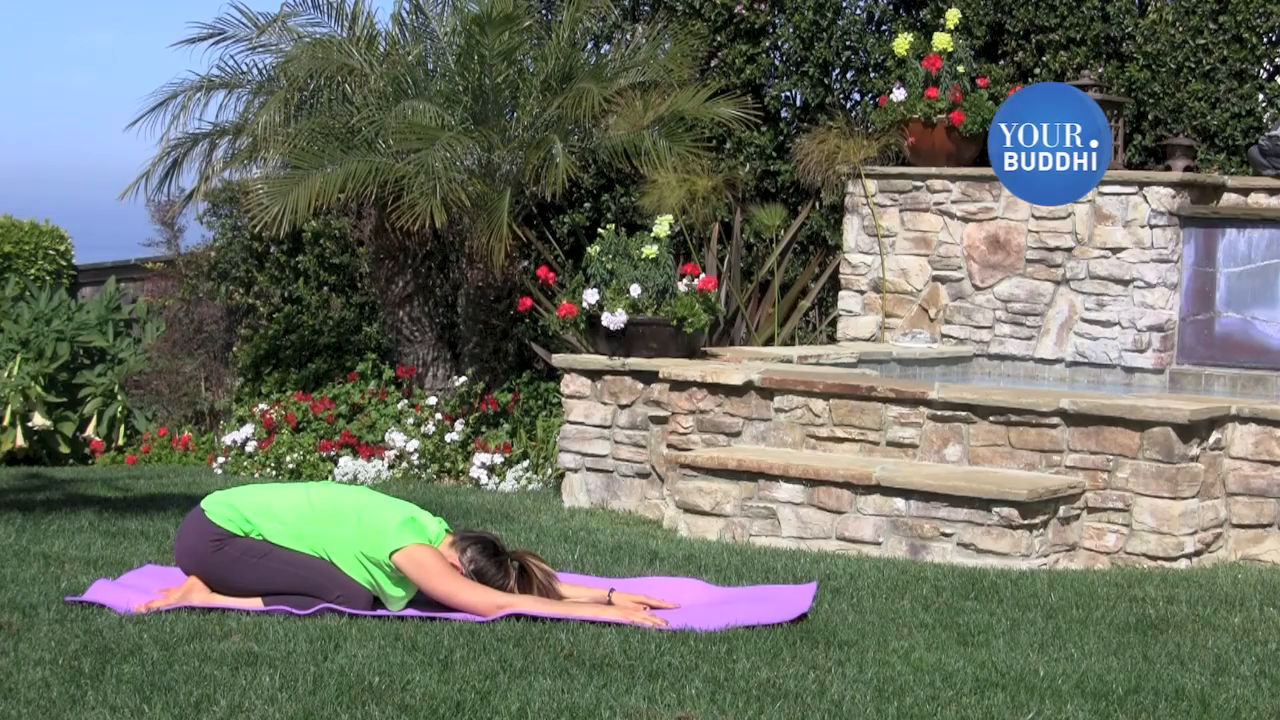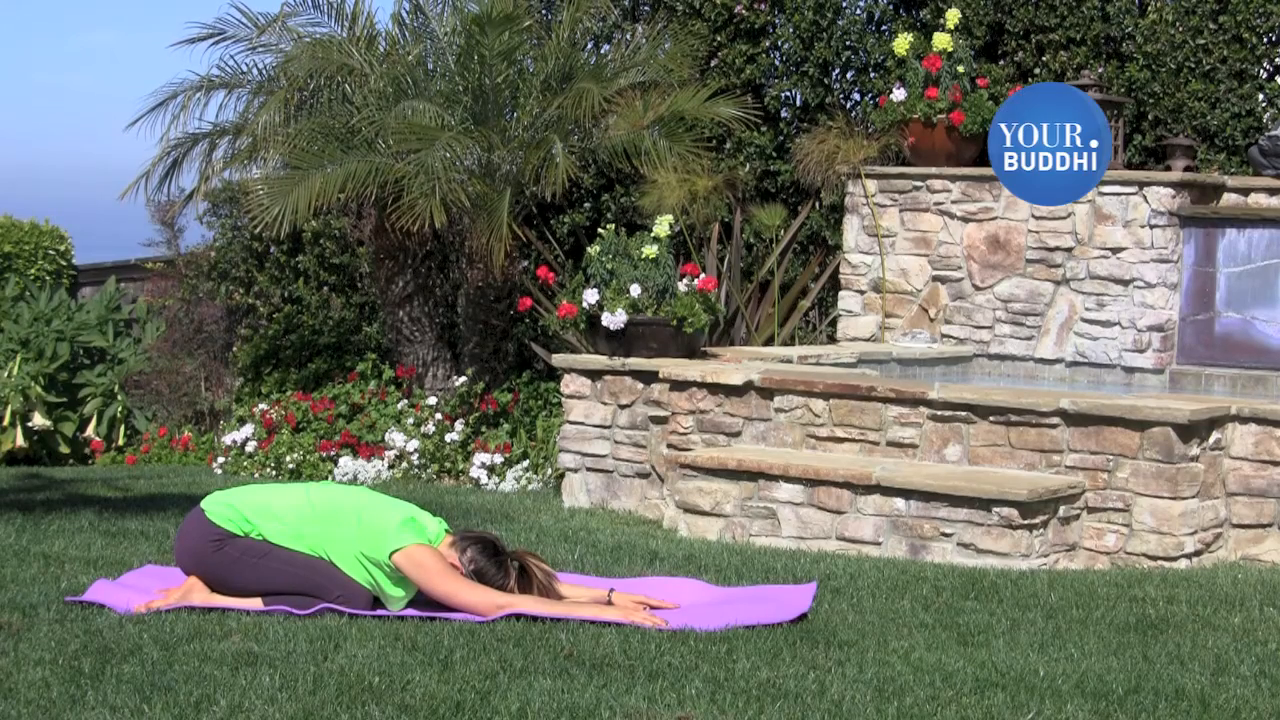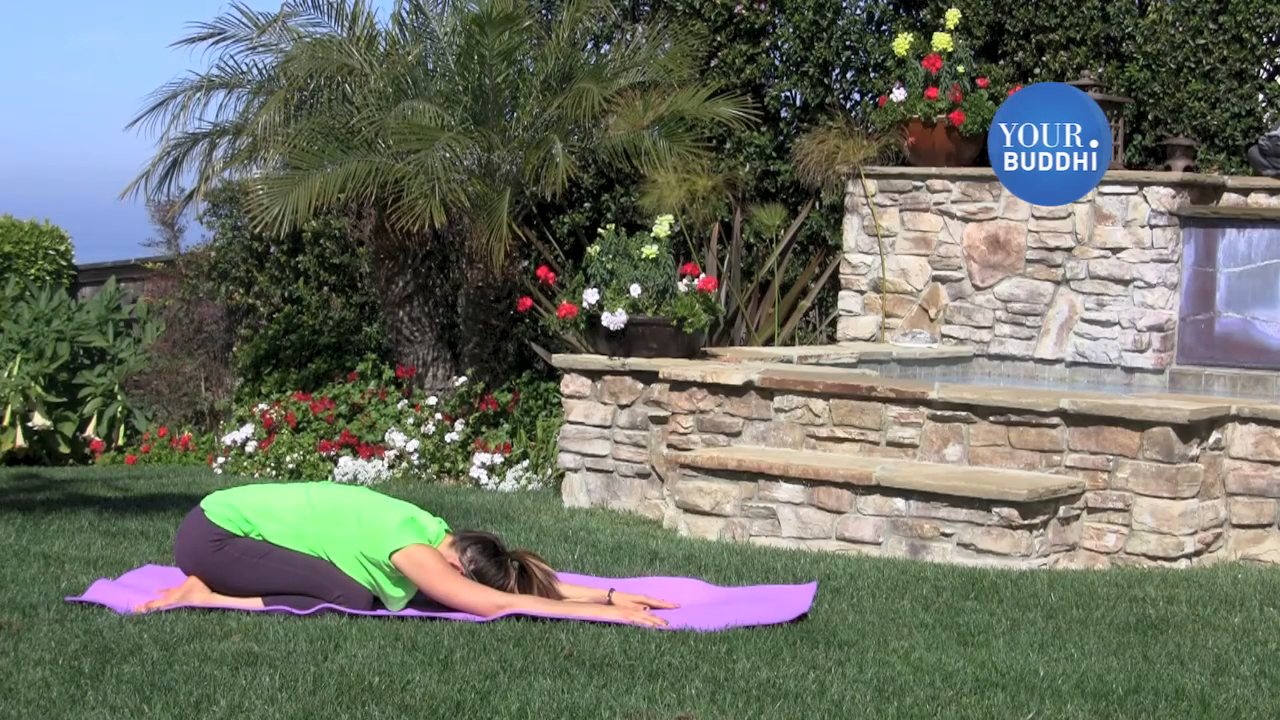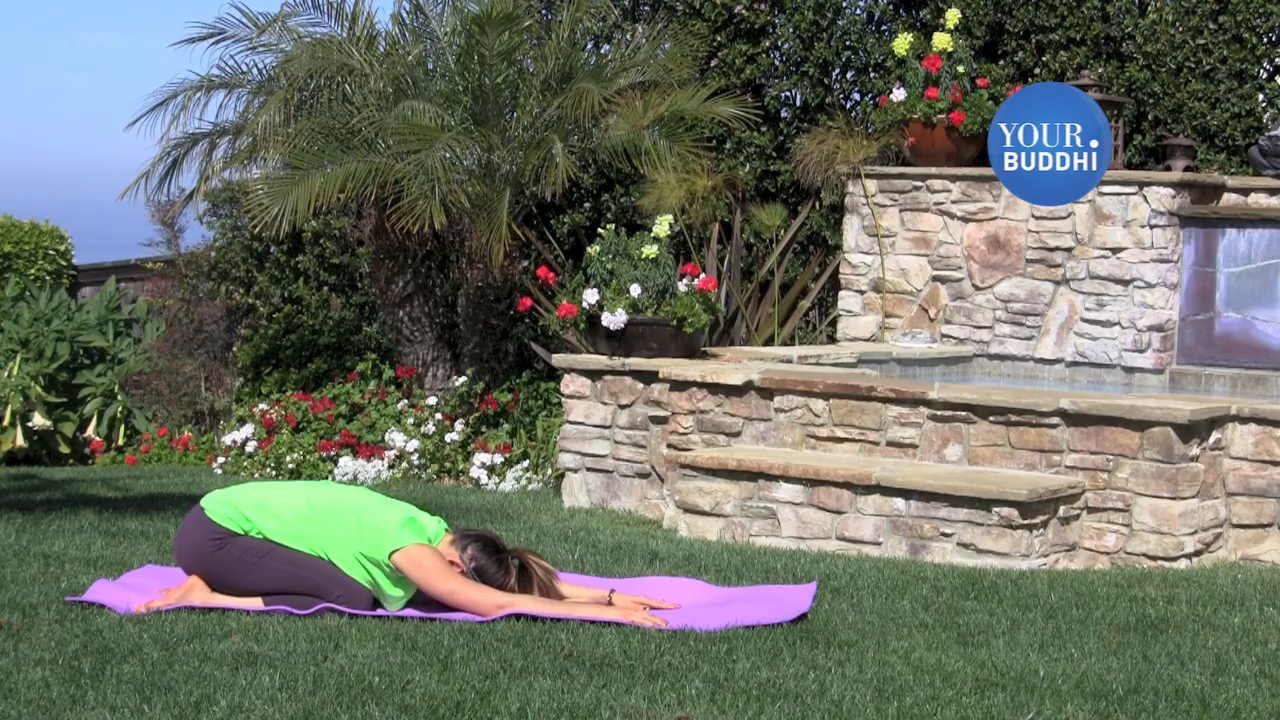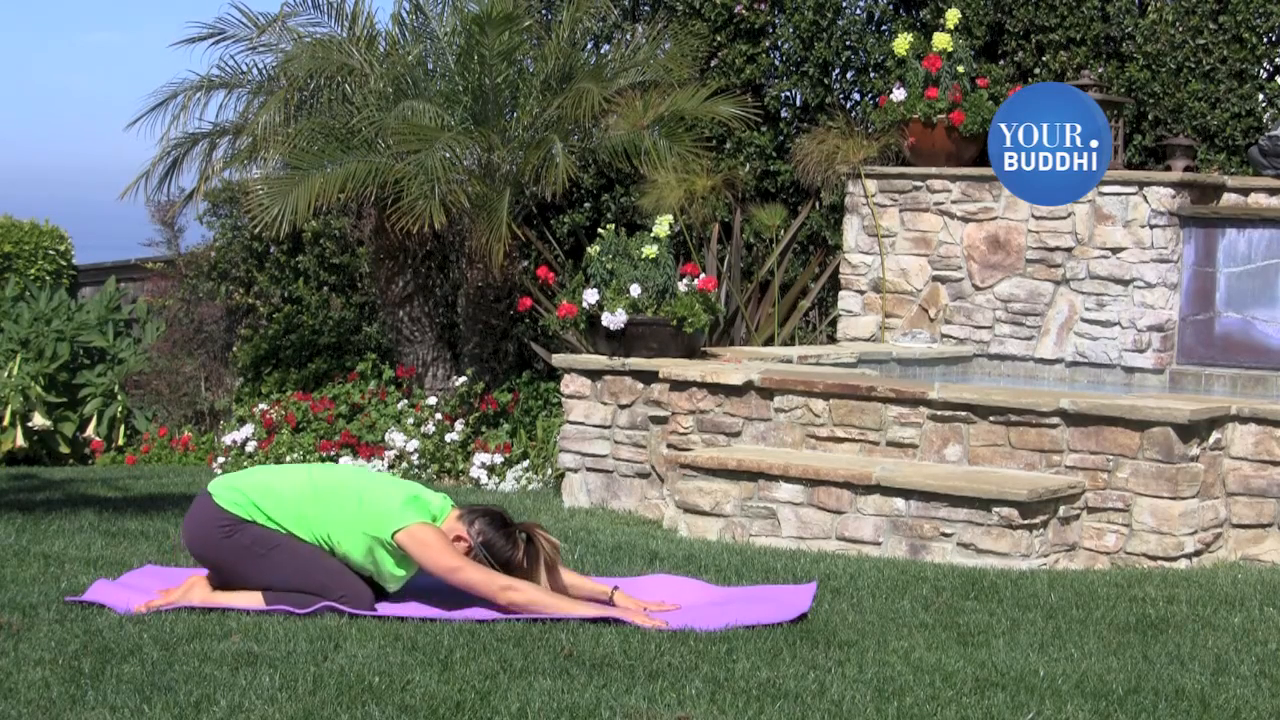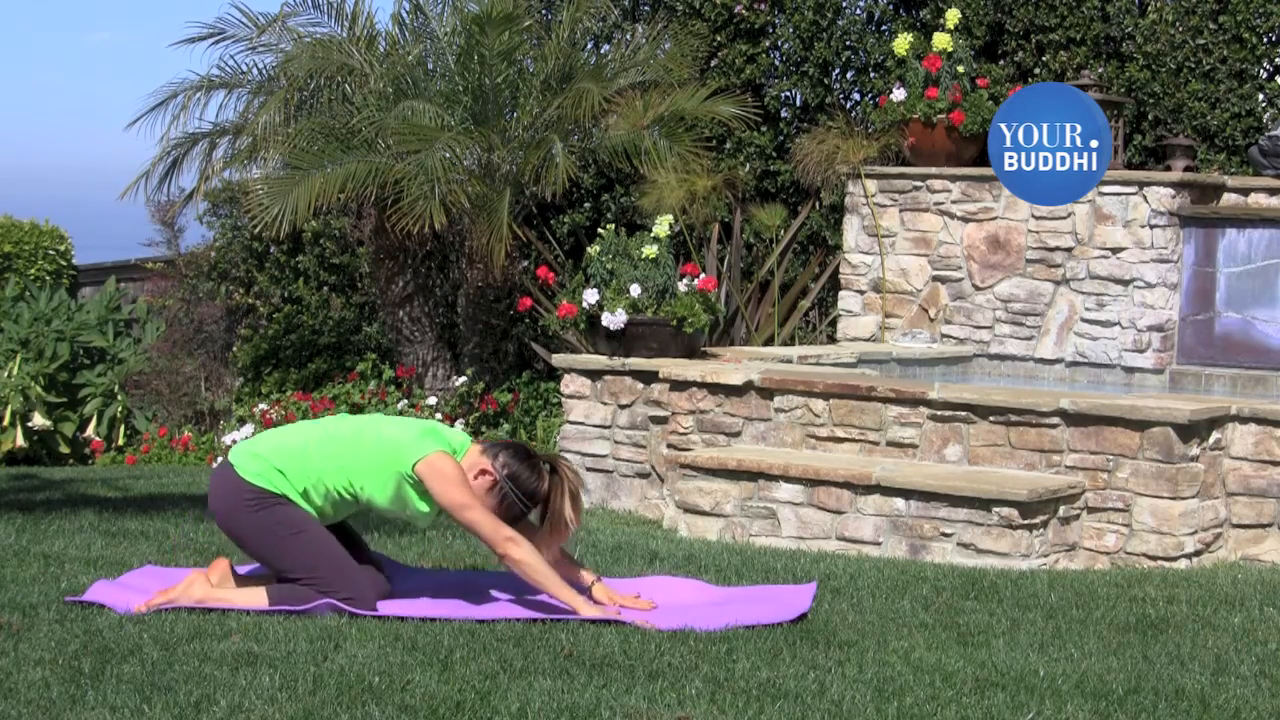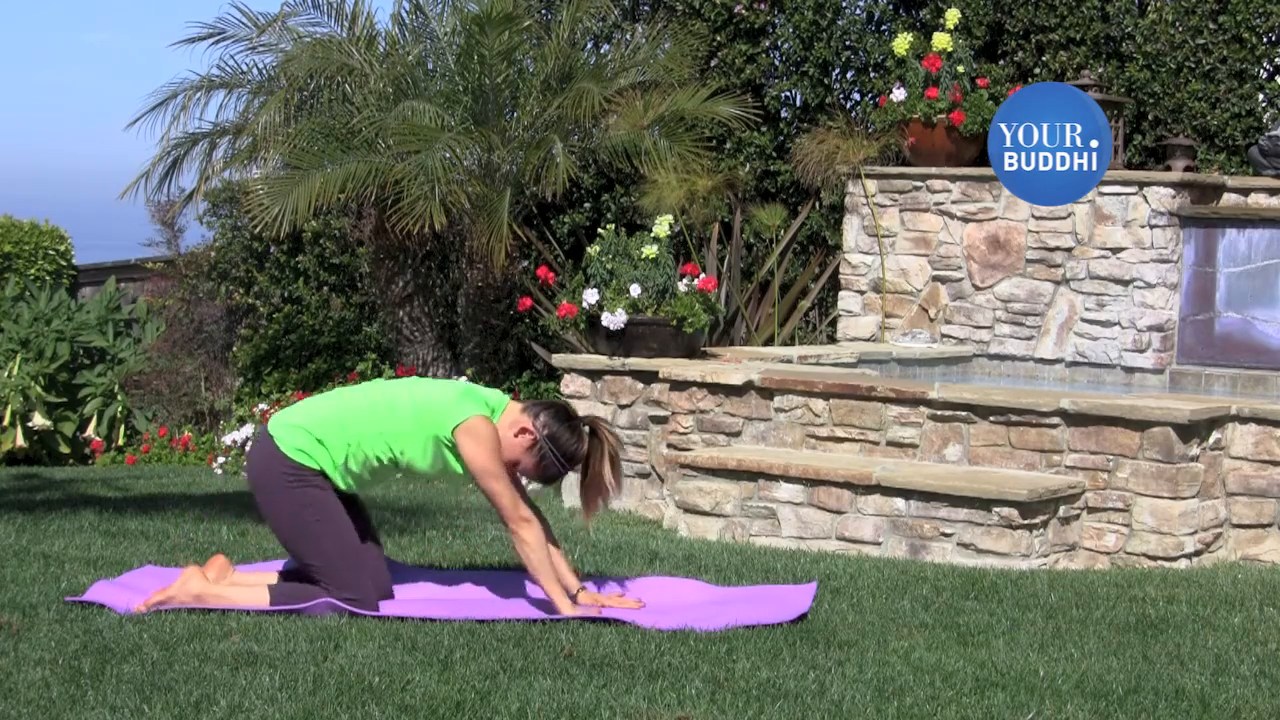
dt=0.4s
person 1, frame 1
left shoulder: (438, 536)
right shoulder: (413, 550)
left elbow: (531, 580)
right elbow: (497, 604)
left wrist: (610, 594)
right wrist: (604, 612)
left hip: (228, 517)
right hip: (211, 534)
left knee: (353, 589)
right knee: (350, 599)
left ankle: (211, 587)
right ankle: (204, 597)
person 1, frame 2
left shoulder: (438, 536)
right shoulder: (413, 549)
left elbow: (527, 580)
right elbow: (496, 604)
left wrist: (610, 593)
right wrist: (603, 612)
left hip: (229, 518)
right hip: (211, 534)
left knee: (350, 590)
right knee: (350, 599)
left ankle: (211, 586)
right ankle: (204, 597)
person 1, frame 3
left shoulder: (437, 537)
right shoulder: (413, 551)
left elbow: (533, 580)
right elbow: (498, 604)
left wrist: (611, 594)
right wrist: (605, 612)
left hip: (229, 517)
right hip: (211, 535)
left knee: (354, 589)
right knee: (350, 599)
left ankle: (214, 587)
right ankle: (205, 597)
person 1, frame 4
left shoulder: (440, 538)
right shoulder: (413, 552)
left elbow: (532, 579)
right elbow: (500, 604)
left wrist: (613, 595)
right wrist: (606, 612)
left hip: (230, 517)
right hip: (211, 534)
left knee: (356, 590)
right knee: (349, 600)
left ankle: (218, 584)
right ankle: (206, 597)
person 1, frame 5
left shoulder: (447, 514)
right shoulder: (417, 530)
left elbow: (532, 567)
right elbow: (506, 592)
left wrist: (614, 594)
right wrist: (603, 611)
left hip: (242, 507)
right hip: (220, 520)
left knee: (367, 588)
right knee: (351, 602)
left ankle: (231, 581)
right ankle: (208, 598)
person 1, frame 6
left shoulder: (467, 453)
right shoulder: (439, 463)
left elbow: (528, 531)
right elbow: (507, 544)
left wrist: (593, 585)
right wrist: (578, 605)
left hip: (271, 482)
right hip: (247, 490)
left knee: (373, 587)
right knee: (354, 600)
left ankle: (232, 577)
right ankle: (209, 594)
person 1, frame 7
left shoulder: (499, 415)
right shoulder: (477, 426)
left elbow: (530, 516)
right elbow: (519, 523)
left wrist: (575, 591)
right wrist: (564, 606)
left hip: (308, 455)
right hip: (287, 460)
left knee: (375, 586)
right knee: (355, 600)
left ankle: (228, 576)
right ankle: (203, 593)
